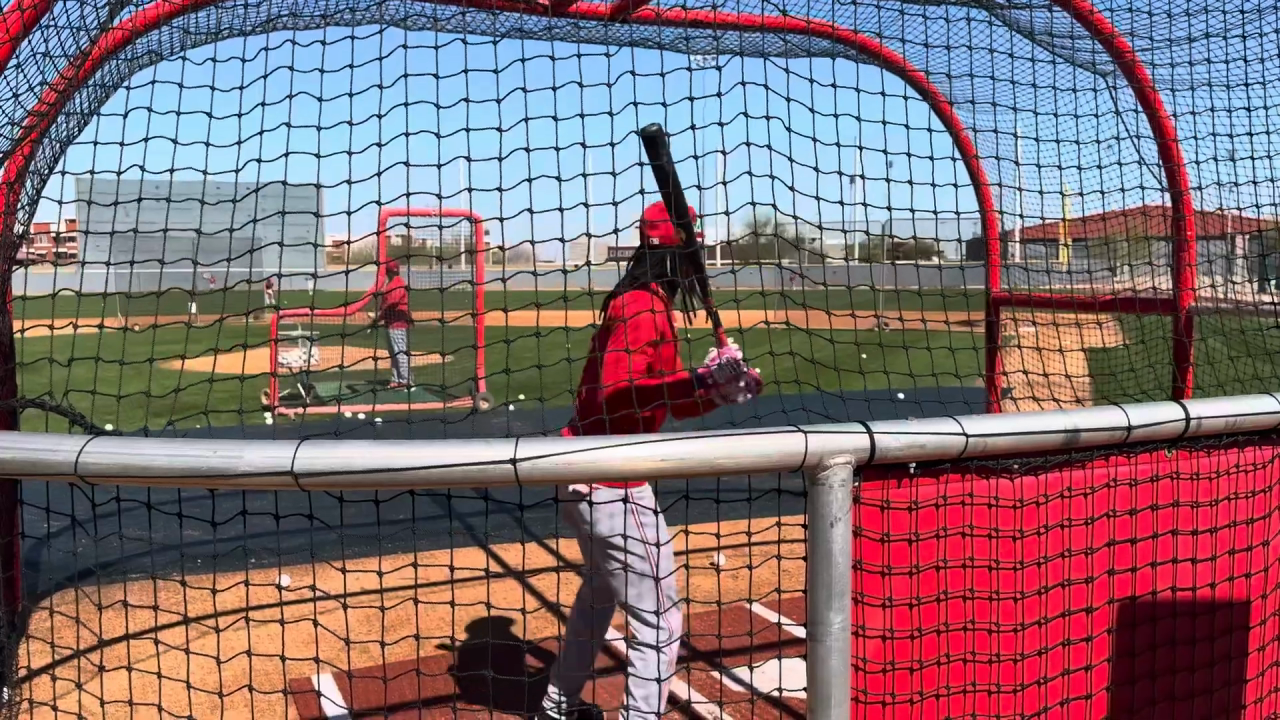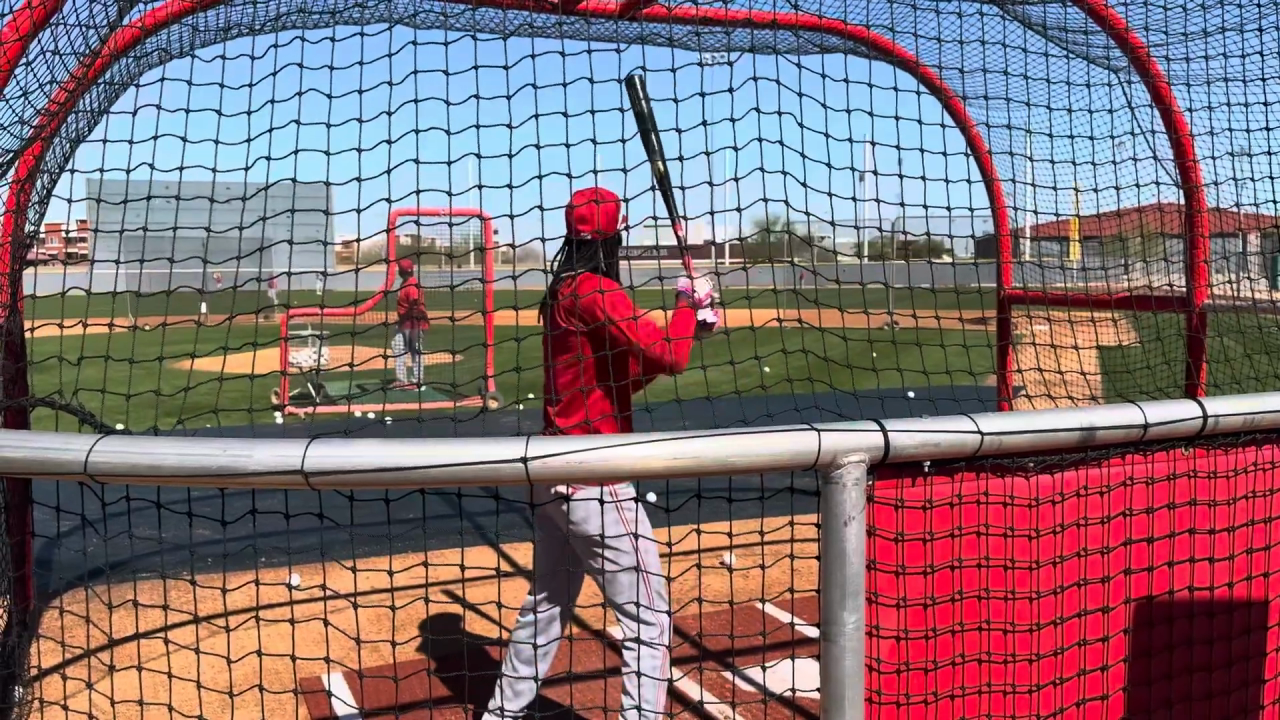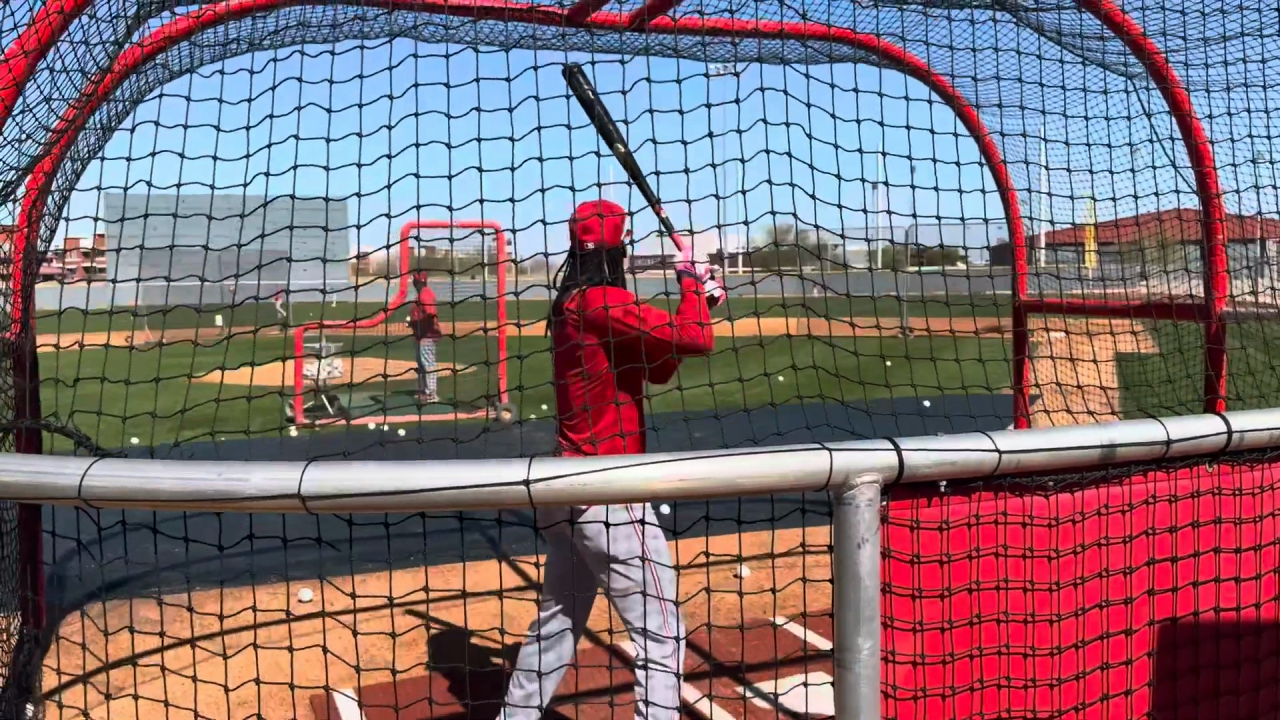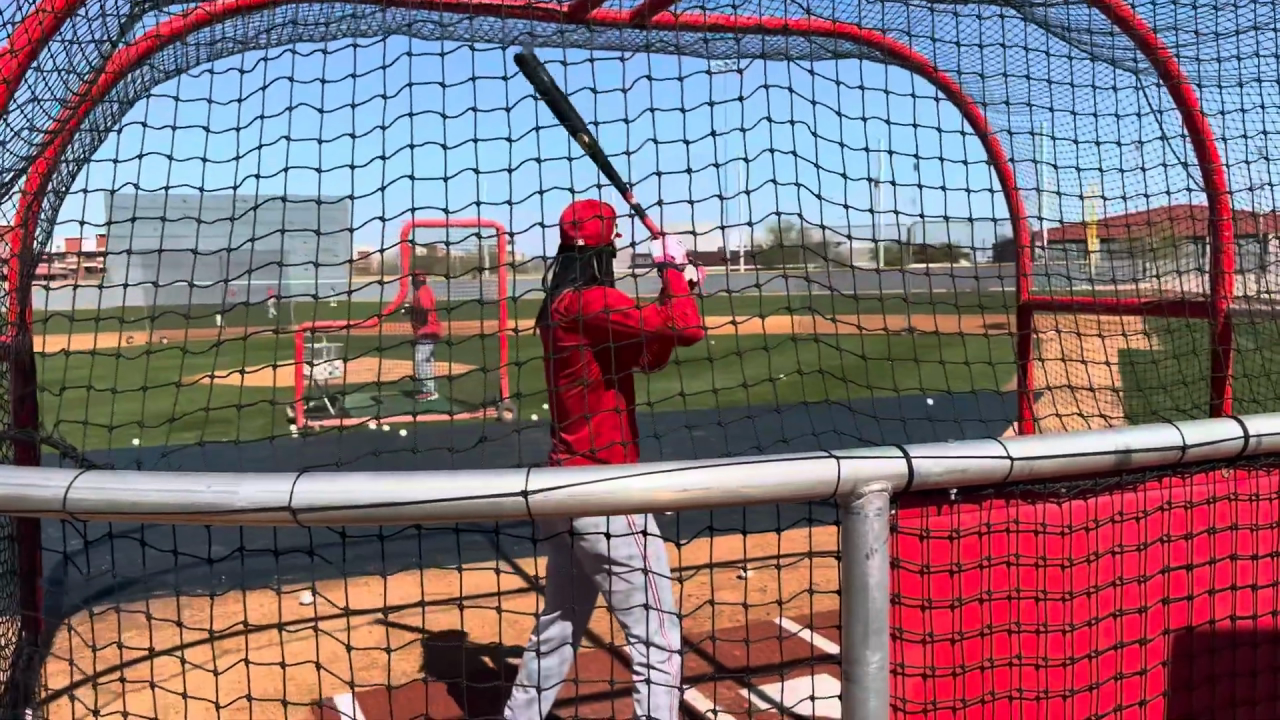
dt=0.7s
person 1, frame 1
left shoulder: (643, 302)
right shoulder: (641, 303)
left elbow: (664, 396)
right elbow: (613, 397)
left wrist: (717, 389)
right wrist: (698, 380)
left hip: (581, 476)
right hip: (611, 482)
left knee: (601, 592)
right knee: (659, 622)
person 1, frame 2
left shoulder: (562, 293)
right shoulder: (597, 291)
left elbow: (631, 371)
right elbow: (666, 357)
left wrist: (690, 321)
right wrist: (689, 304)
right hip: (593, 481)
left knee: (545, 605)
right knee: (649, 619)
person 1, frame 3
left shoulder: (571, 306)
right shoulder: (602, 303)
left elbow: (658, 367)
right elbow: (697, 340)
left wrist: (694, 299)
right wrist: (689, 278)
right hip: (605, 497)
left knee: (556, 622)
right knee: (661, 634)
person 1, frame 4
left shoulder: (562, 305)
right shoulder: (591, 301)
left elbow: (650, 354)
right elbow: (688, 329)
left wrist: (673, 286)
right wrist: (671, 267)
left knee: (558, 628)
right knee: (660, 638)
